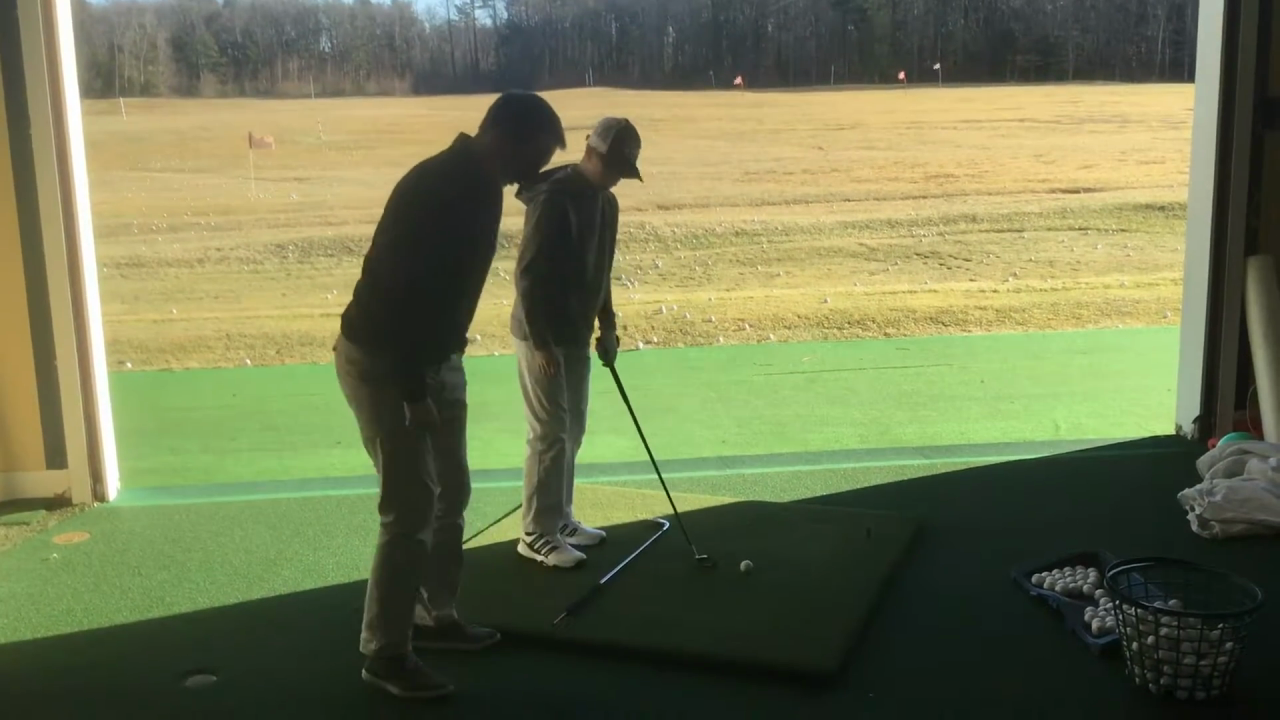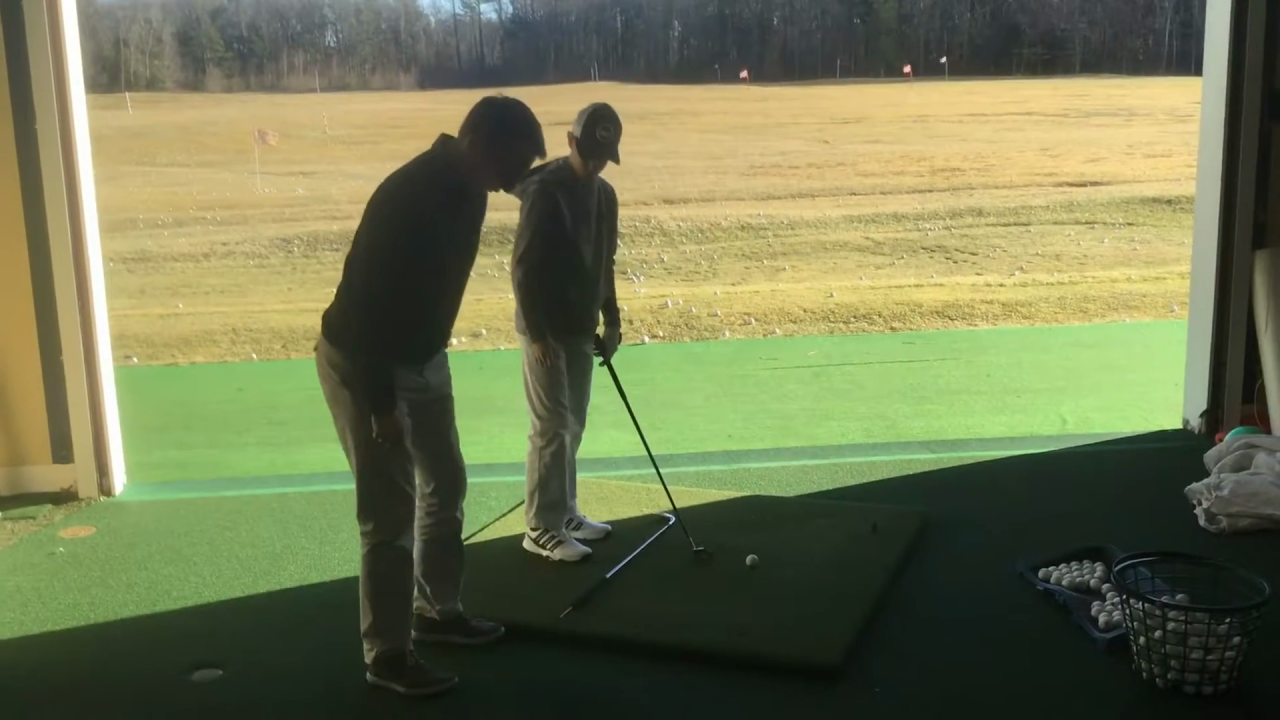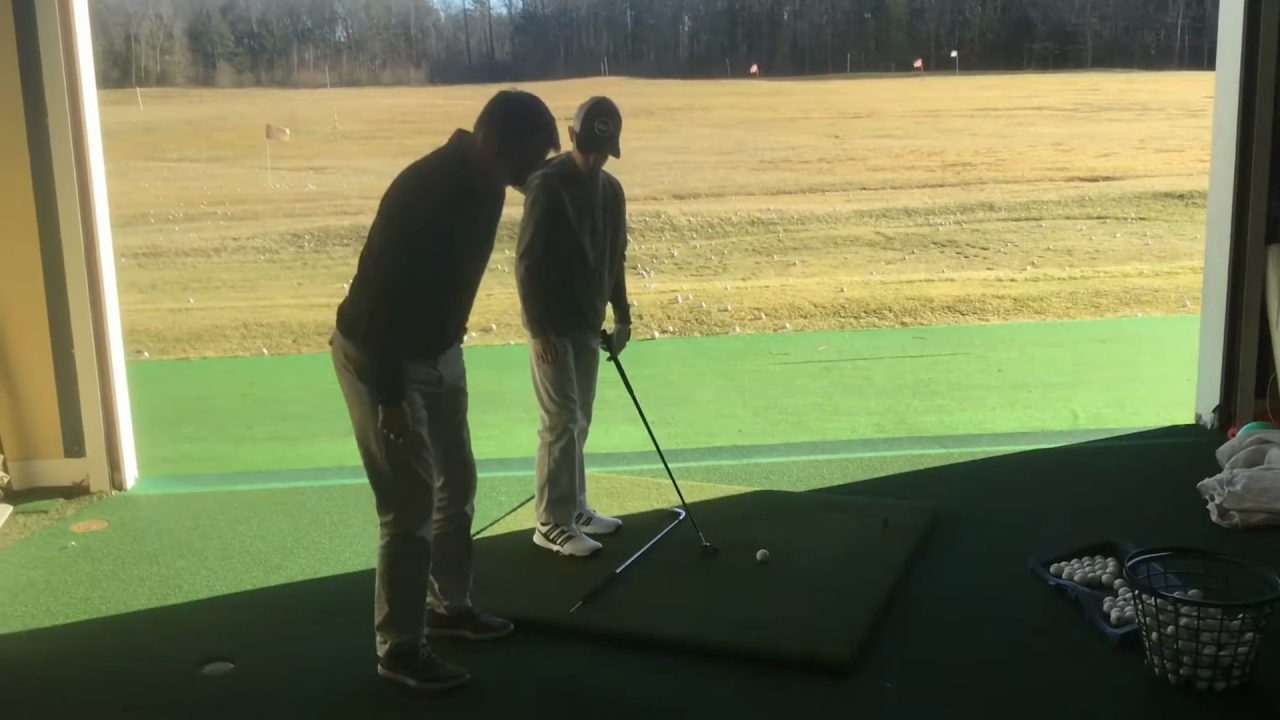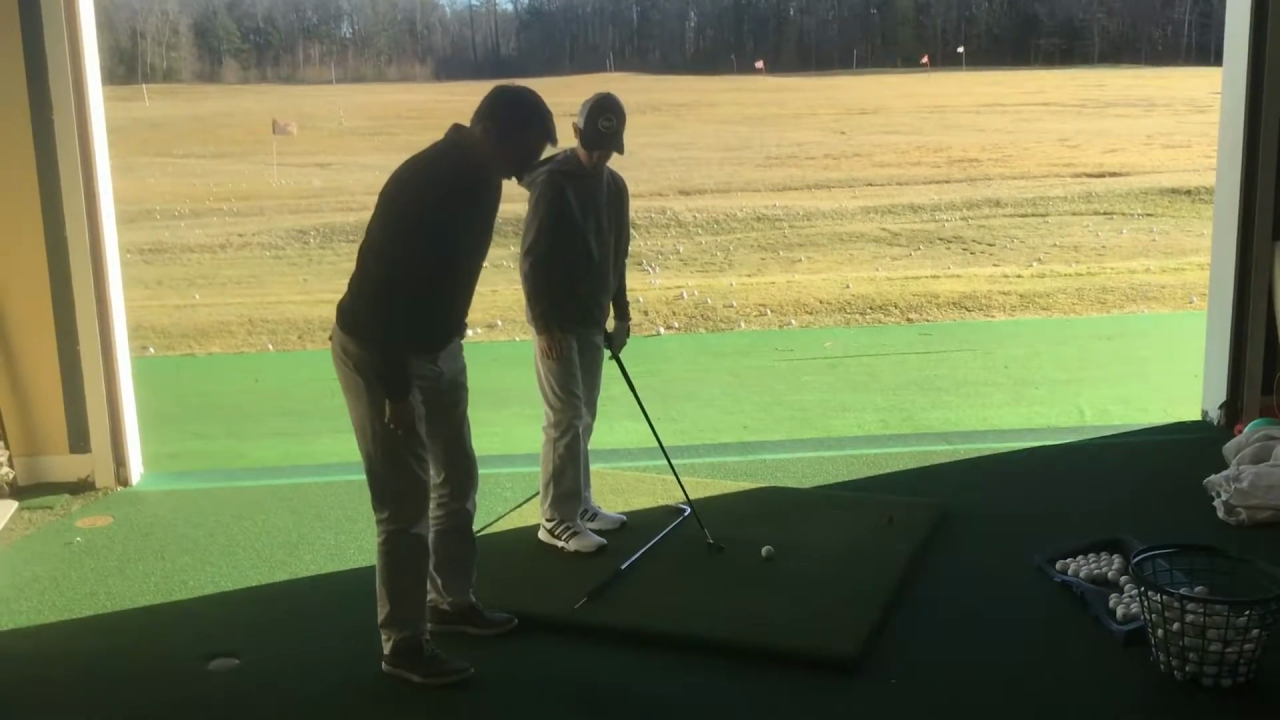
dt=0.4s
person 1, frame 1
left shoulder: (481, 189)
right shoulder: (431, 189)
right elbow: (392, 291)
left wrist: (436, 374)
right wrist: (414, 392)
left hip: (434, 358)
right hip: (380, 358)
left knee: (450, 491)
right knee: (410, 505)
left ankle: (434, 616)
right ankle: (383, 651)
person 1, frame 2
left shoulder: (465, 191)
right shoulder: (408, 198)
right elbow: (366, 301)
right wrist: (381, 403)
left hip: (422, 358)
right hip: (364, 363)
left knee: (444, 483)
right knee: (389, 510)
left ankle: (437, 608)
right ankle: (385, 653)
person 1, frame 3
left shoulder: (482, 187)
right shoulder: (424, 191)
right elbow: (381, 293)
right wrist: (389, 394)
left hip: (438, 351)
right hip: (380, 355)
left knee: (455, 482)
right knee: (410, 502)
left ankle: (447, 604)
right ankle: (398, 647)
person 1, frame 4
left shoulder: (480, 181)
right shoulder: (421, 186)
right elbow: (381, 290)
right wrist: (395, 389)
left hip: (438, 347)
right hip: (380, 351)
left knee: (456, 478)
right knee: (405, 498)
left ankle: (451, 600)
right ankle: (403, 643)
person 2, frame 1
left shoulder: (605, 203)
right shoulder: (552, 200)
right elbow: (529, 276)
left wrist: (608, 326)
right wrist: (541, 342)
left hip: (577, 334)
right hip: (543, 336)
left knee: (572, 431)
right knee: (550, 432)
left ankle: (560, 519)
right ankle: (537, 533)
person 2, frame 2
left shoulder: (604, 195)
right shoulder: (544, 192)
right elbow: (524, 268)
left wrist: (610, 321)
right wrist: (538, 334)
left hip: (581, 329)
right hip: (546, 330)
left knee: (572, 425)
right knee: (551, 428)
left ankle: (565, 513)
right ankle: (542, 528)
person 2, frame 3
left shoulder: (610, 190)
right shoulder: (547, 187)
right elbow: (528, 263)
left wrist: (621, 315)
right wrist: (537, 327)
left hip: (588, 323)
right hip: (553, 325)
left knee: (579, 420)
right knee: (560, 422)
left ankle: (574, 508)
right ankle: (552, 523)
person 2, frame 4
left shoulder: (615, 186)
right shoulder: (552, 184)
right elbow: (533, 260)
left wrist: (620, 313)
right wrist: (543, 325)
left hip: (592, 320)
right hip: (558, 321)
left knee: (584, 417)
right knee: (566, 418)
left ankle: (579, 504)
right ankle: (557, 519)
